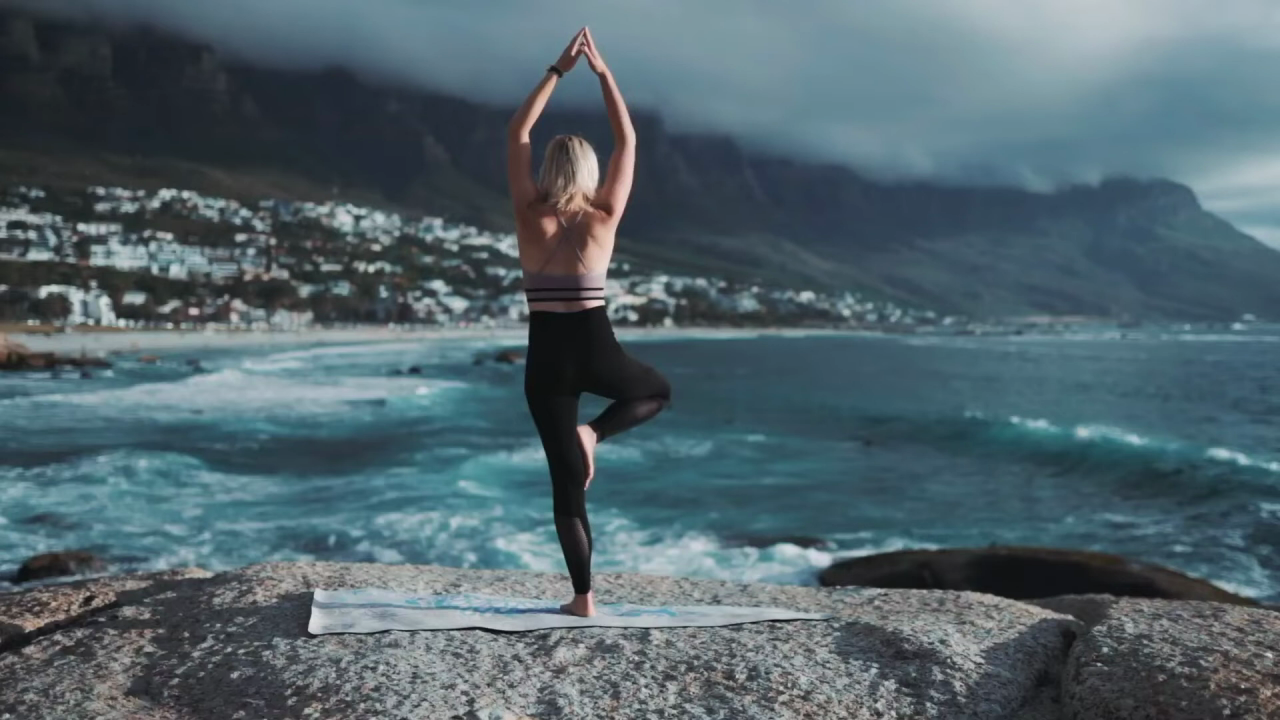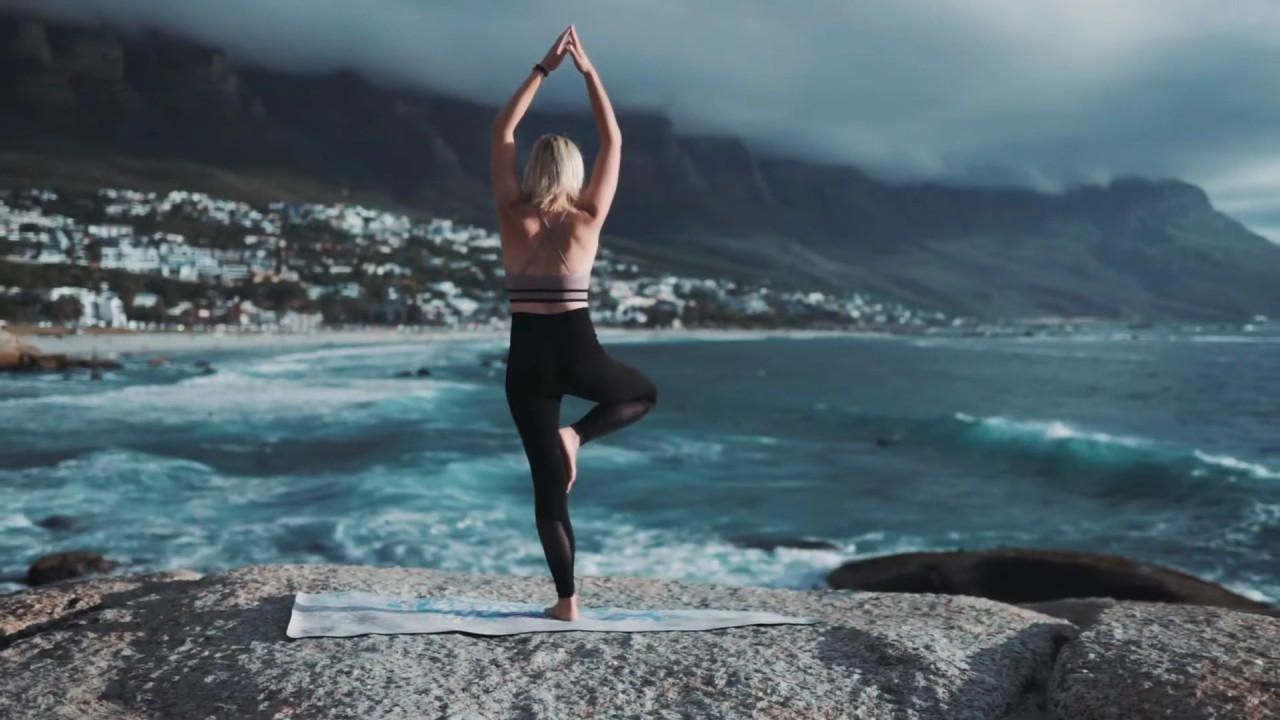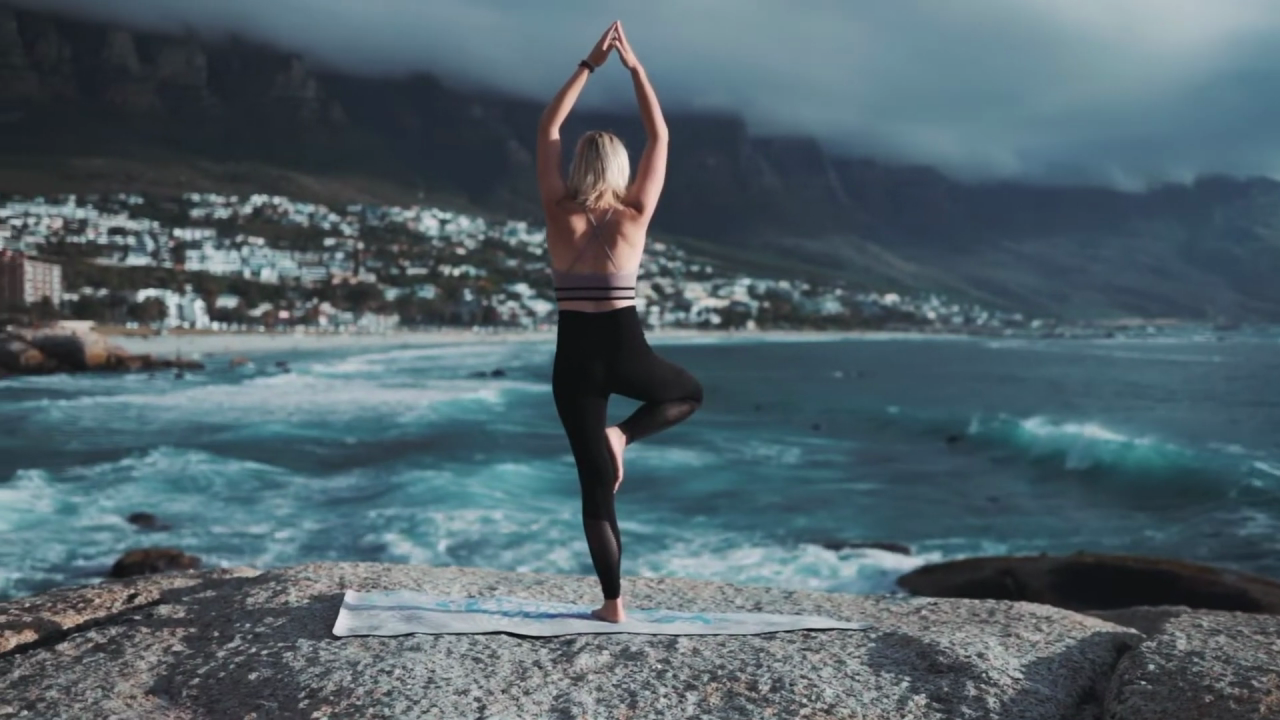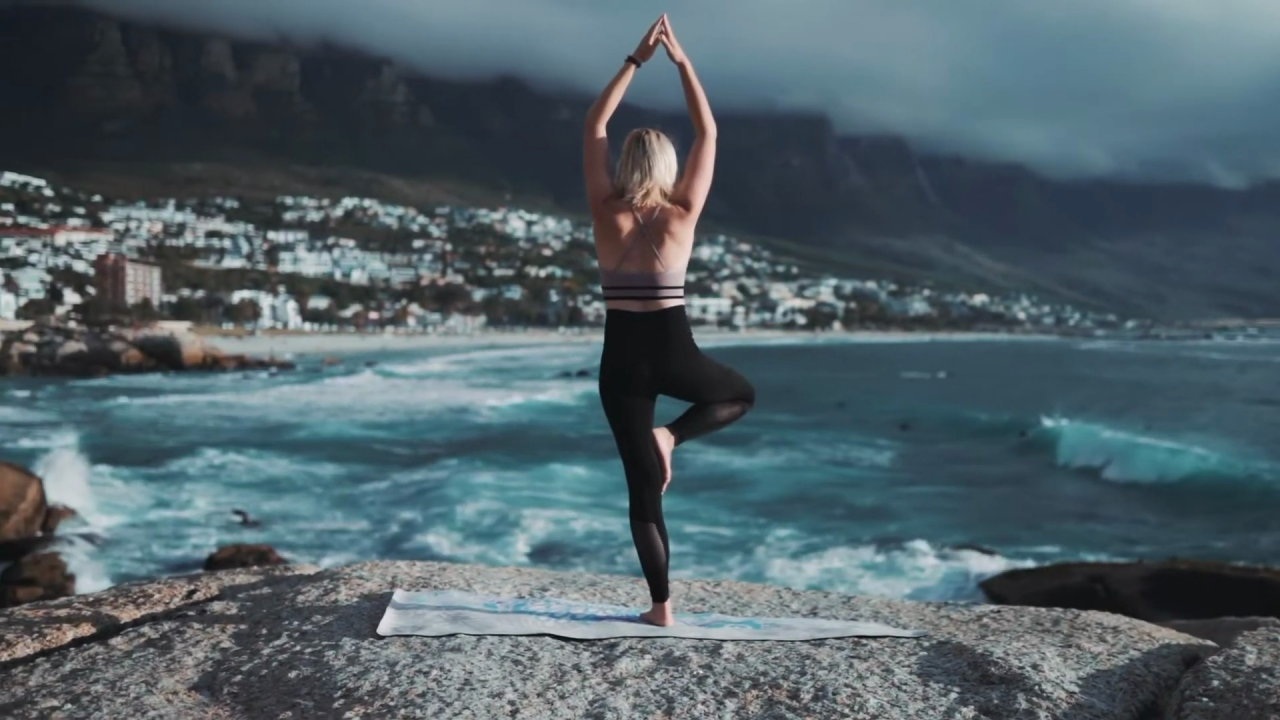
dt=1s
person 1, frame 1
left shoulder: (529, 217)
right shoulder: (604, 218)
left elbow: (517, 134)
right elbow: (627, 139)
left wrist: (558, 69)
right wrist: (600, 70)
left hip: (546, 359)
right hip: (596, 353)
left knee: (566, 483)
right knee: (657, 390)
left ankle: (583, 598)
right ankle: (594, 432)
person 1, frame 2
left shoulder: (513, 217)
right shoulder: (588, 219)
left elbow: (502, 133)
right elbow: (613, 140)
left wrist: (543, 69)
right wrist: (587, 70)
left hip: (527, 359)
right hip: (578, 354)
left knee: (548, 486)
right knee: (644, 393)
left ankle: (566, 602)
right ankle: (577, 435)
person 1, frame 3
left shoulder: (559, 214)
right shoulder: (635, 216)
left elbow: (548, 129)
right elbow: (660, 136)
left wrist: (589, 65)
right wrist: (633, 65)
left hip: (574, 359)
right hip: (625, 353)
left knee: (595, 487)
right knee: (690, 392)
left ankle: (613, 604)
right ankle: (624, 435)
person 1, frame 4
left shoulder: (606, 213)
right shoulder: (682, 215)
left elbow: (594, 126)
right elbow: (708, 131)
left wrist: (635, 60)
right wrist: (680, 60)
left hip: (621, 360)
right hip: (673, 353)
left knee: (643, 489)
right knee: (741, 394)
left ankle: (661, 608)
right ankle: (672, 435)
